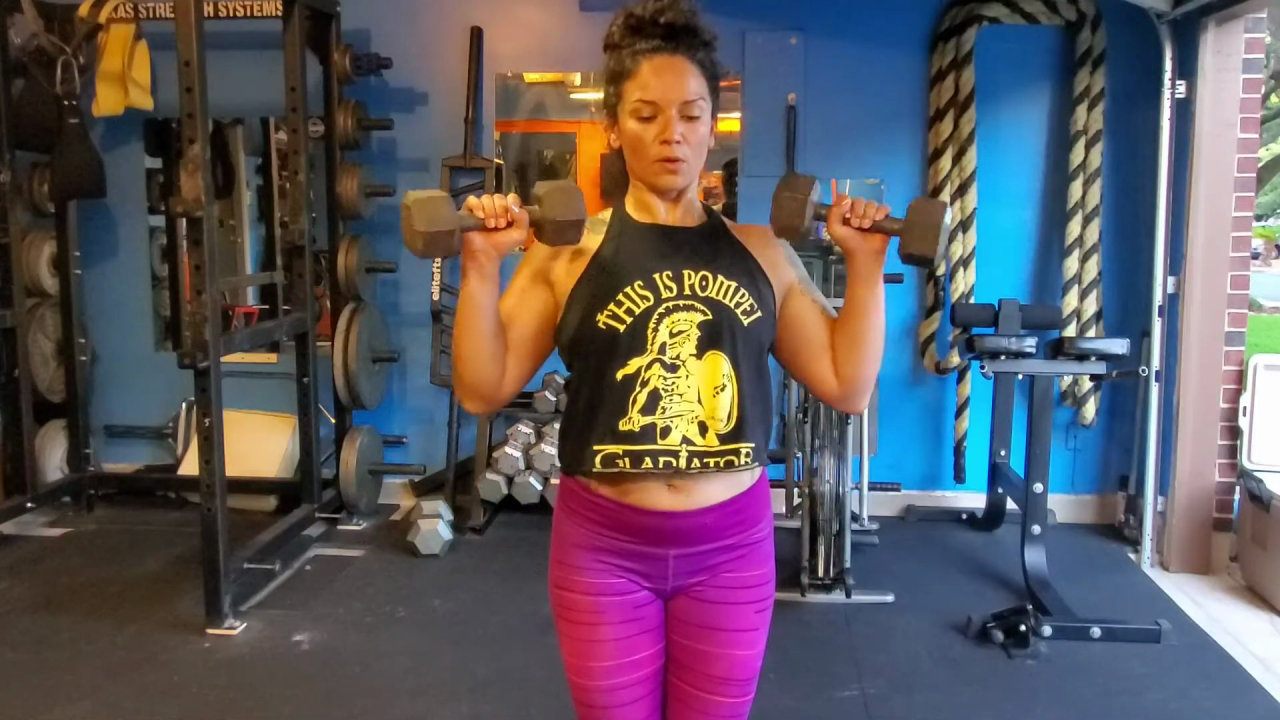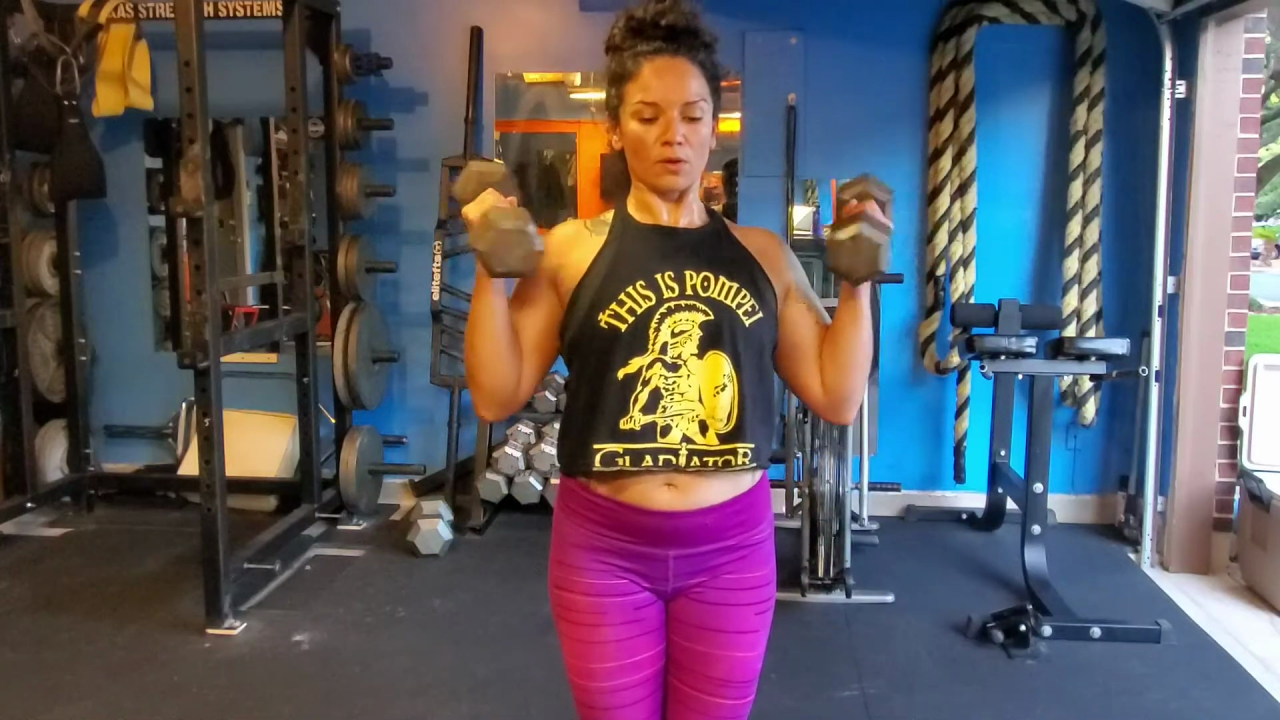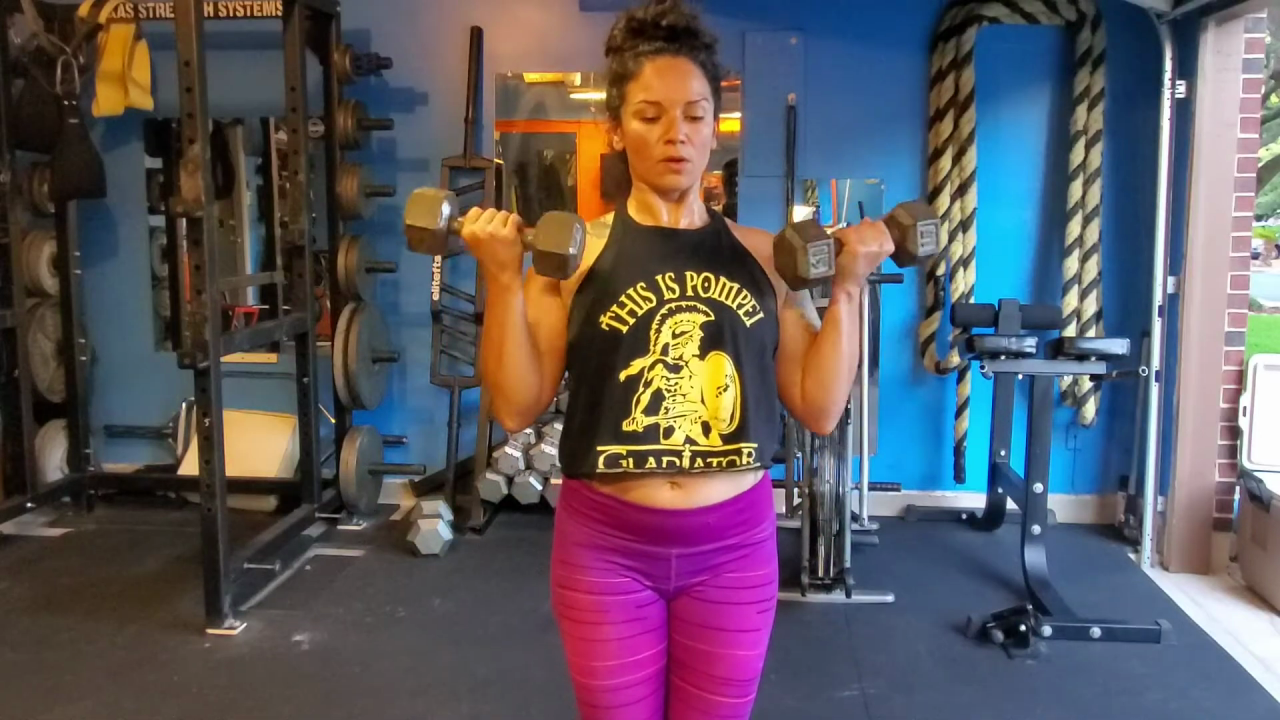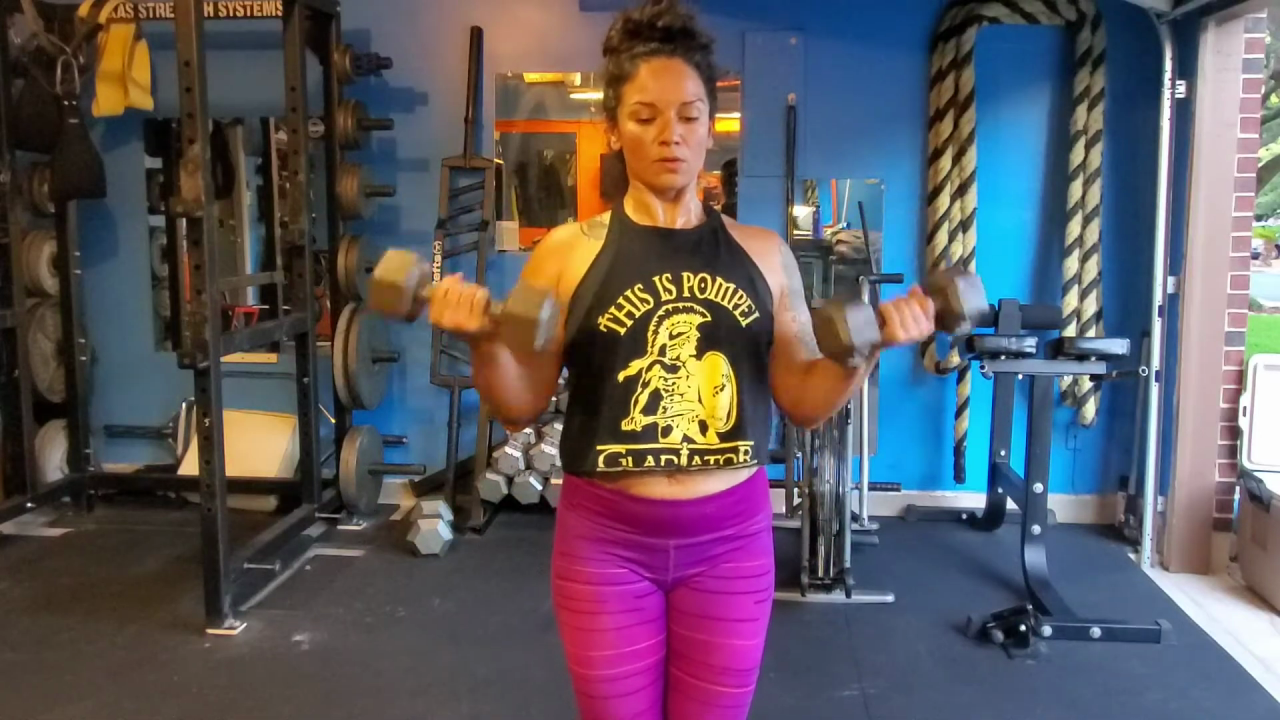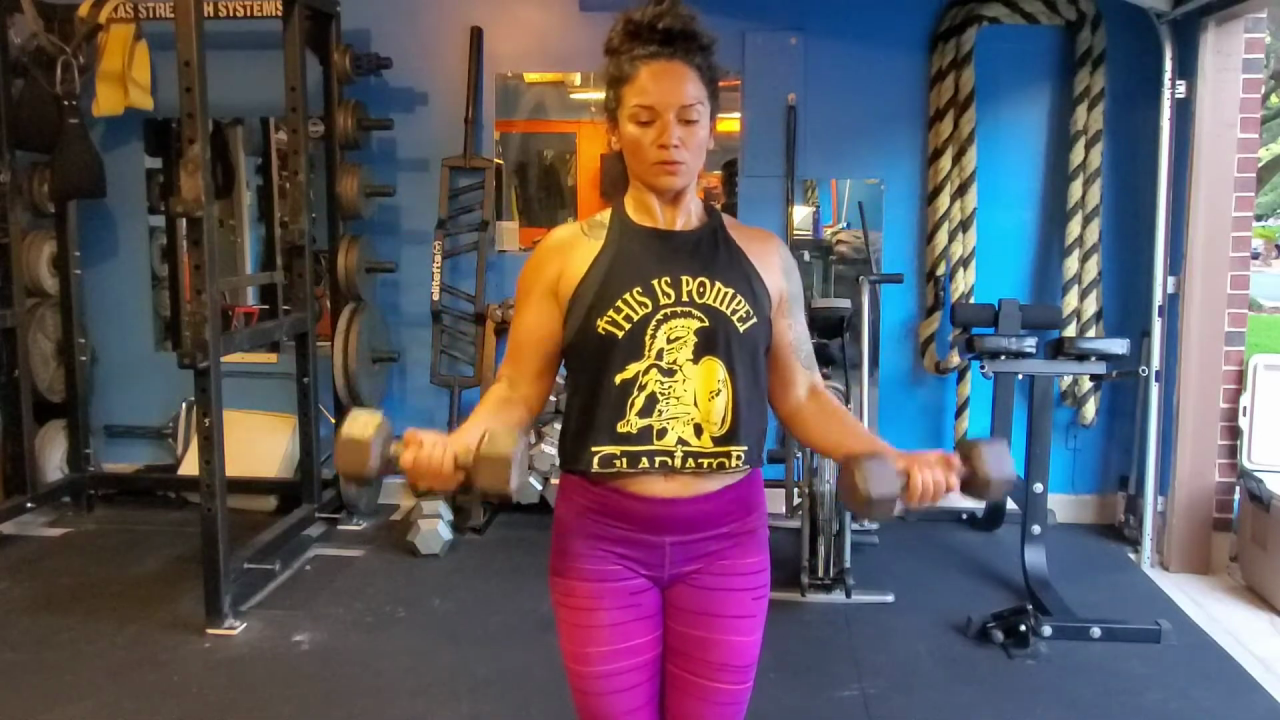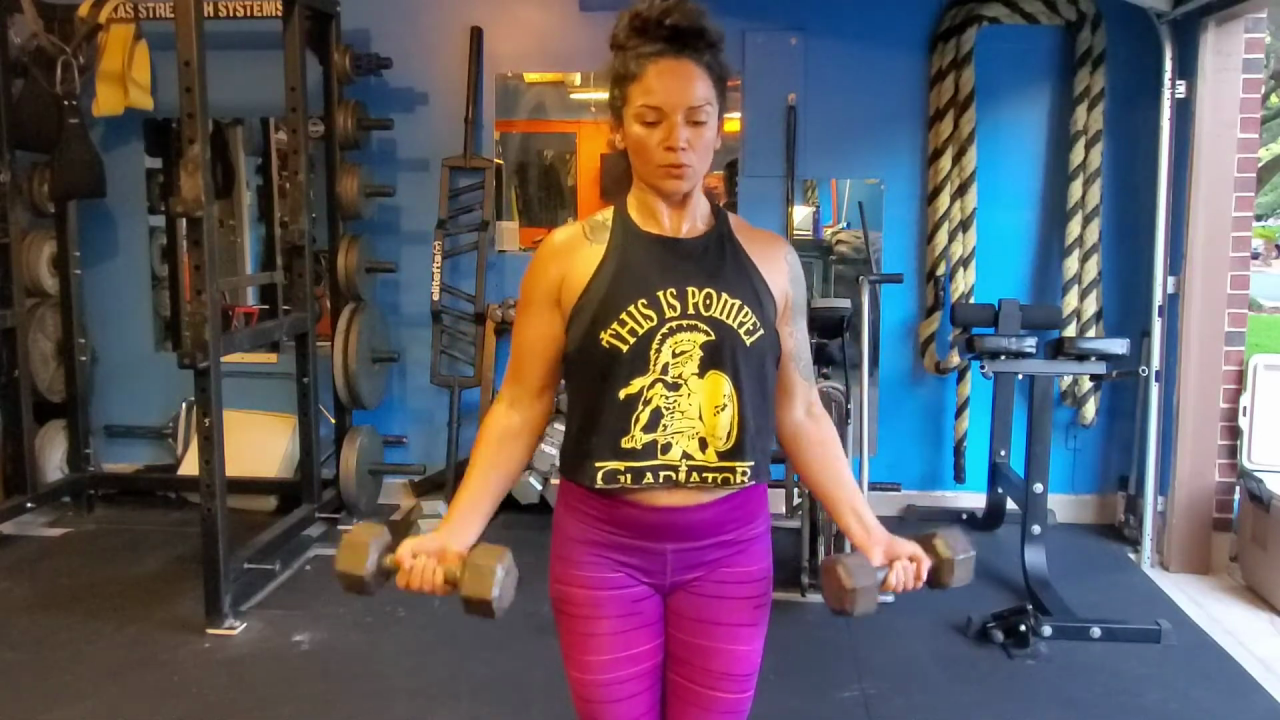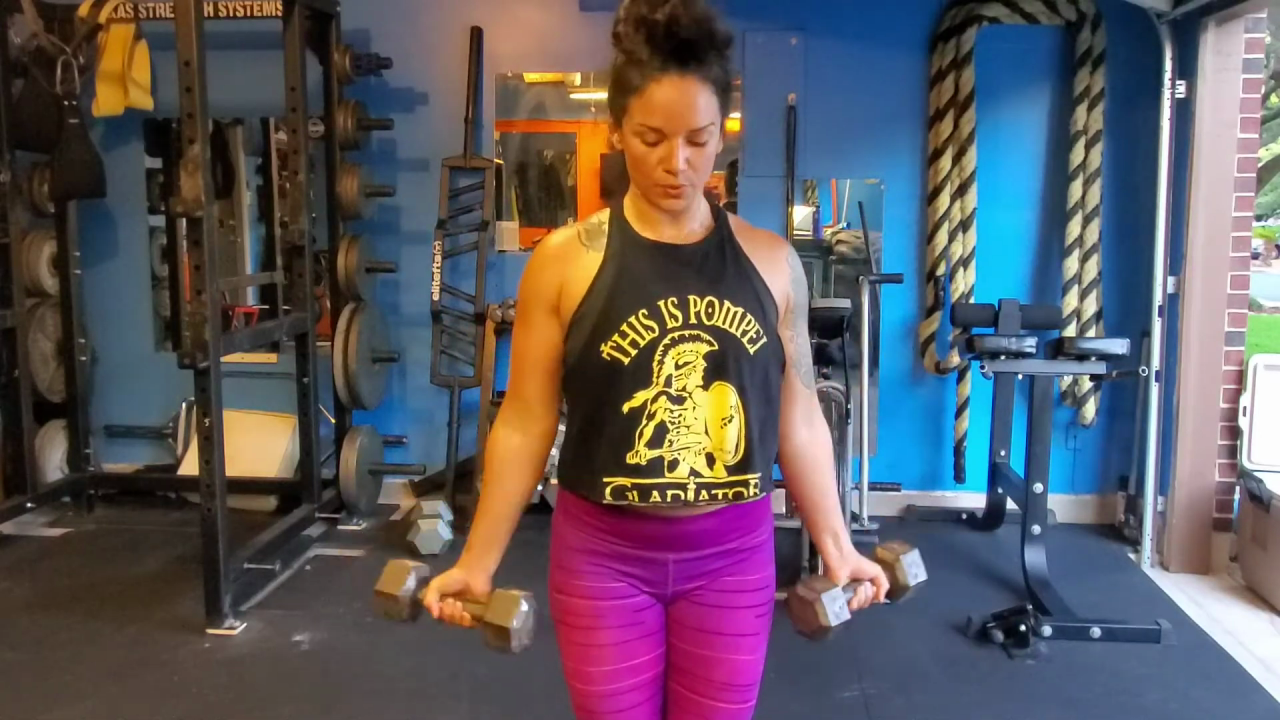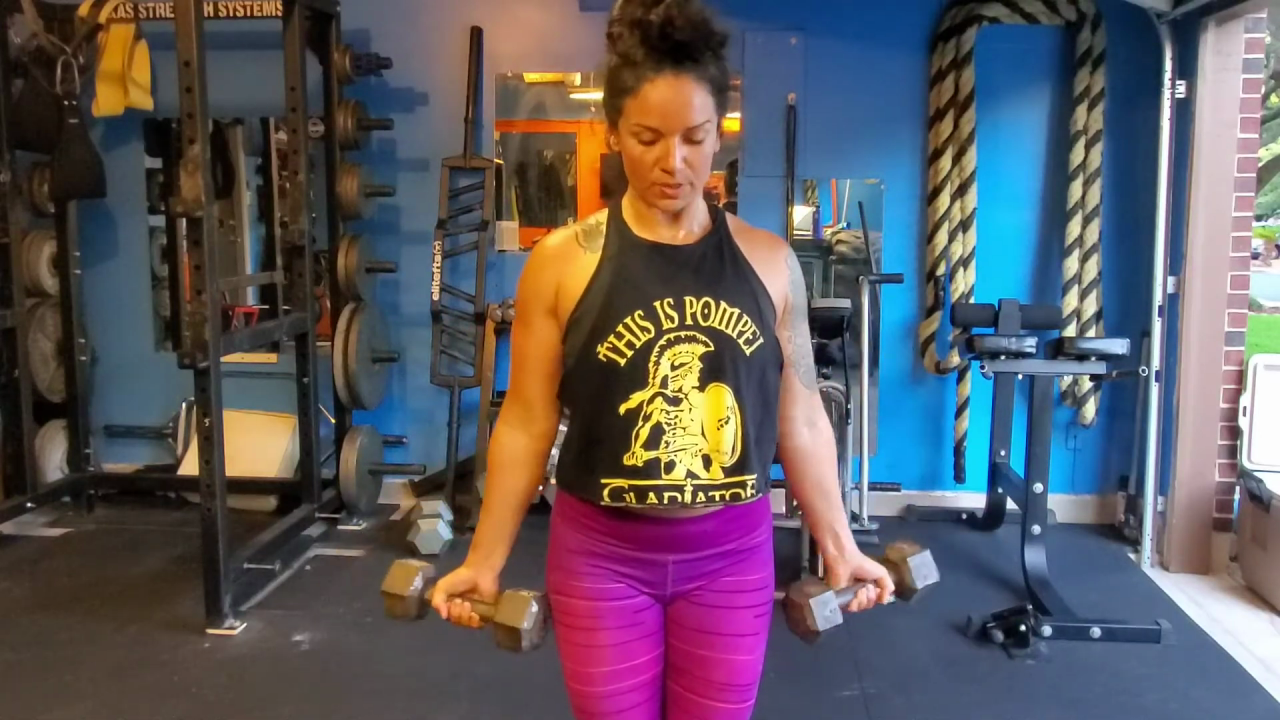
dt=0.3s
person 1, frame 1
left shoulder: (762, 253)
right shoulder: (566, 250)
left elbow: (849, 388)
right elbow: (482, 392)
left wrist: (866, 263)
right wrist: (480, 266)
left hip: (731, 544)
right hip: (603, 543)
person 1, frame 2
left shoulder: (763, 254)
right shoulder: (569, 251)
left elbow: (836, 398)
right elbow: (495, 398)
left wrist: (857, 276)
right wrist: (491, 270)
left hip: (732, 546)
right hip: (602, 545)
person 1, frame 3
left shoulder: (765, 254)
right shoulder: (572, 253)
left elbow: (819, 409)
right elbow: (516, 407)
left wrist: (847, 285)
right wrist: (499, 279)
left hip: (734, 545)
right hip: (605, 545)
person 1, frame 4
left shoulder: (764, 253)
right shoulder: (569, 251)
left elbow: (805, 402)
right elbow: (519, 406)
left wrist: (870, 342)
right wrist: (484, 337)
left hip: (730, 536)
right hip: (605, 537)
person 1, frame 5
left shoulder: (762, 255)
right shoulder: (567, 253)
left elbow: (801, 395)
right elbow: (517, 392)
left wrist: (891, 462)
right wrist: (454, 449)
left hip: (725, 537)
right hip: (601, 536)
person 1, frame 6
left shoulder: (769, 259)
right shoulder: (568, 255)
left elbow: (797, 410)
right elbow: (520, 405)
left wrist: (866, 530)
right wrist: (457, 531)
left hip: (729, 545)
right hip: (602, 544)
person 1, frame 7
left shoulder: (772, 260)
right shoulder: (564, 261)
left elbow: (797, 415)
right elbow: (526, 421)
left wrist: (836, 548)
right wrist: (480, 560)
left hip: (732, 556)
right hip: (602, 554)
person 1, frame 8
left shoulder: (770, 261)
right shoulder: (561, 262)
left elbow: (799, 416)
right elbow: (527, 422)
left wrist: (838, 548)
right wrist: (485, 560)
left hip: (730, 556)
right hip: (600, 554)
